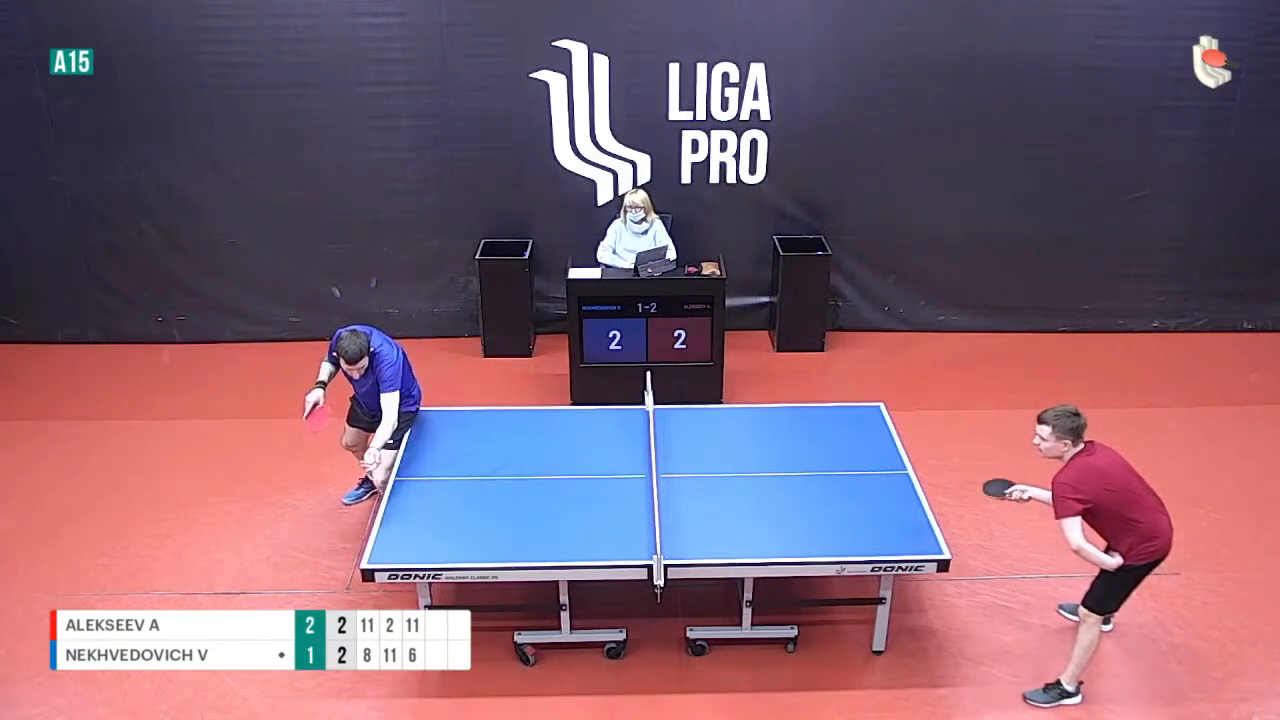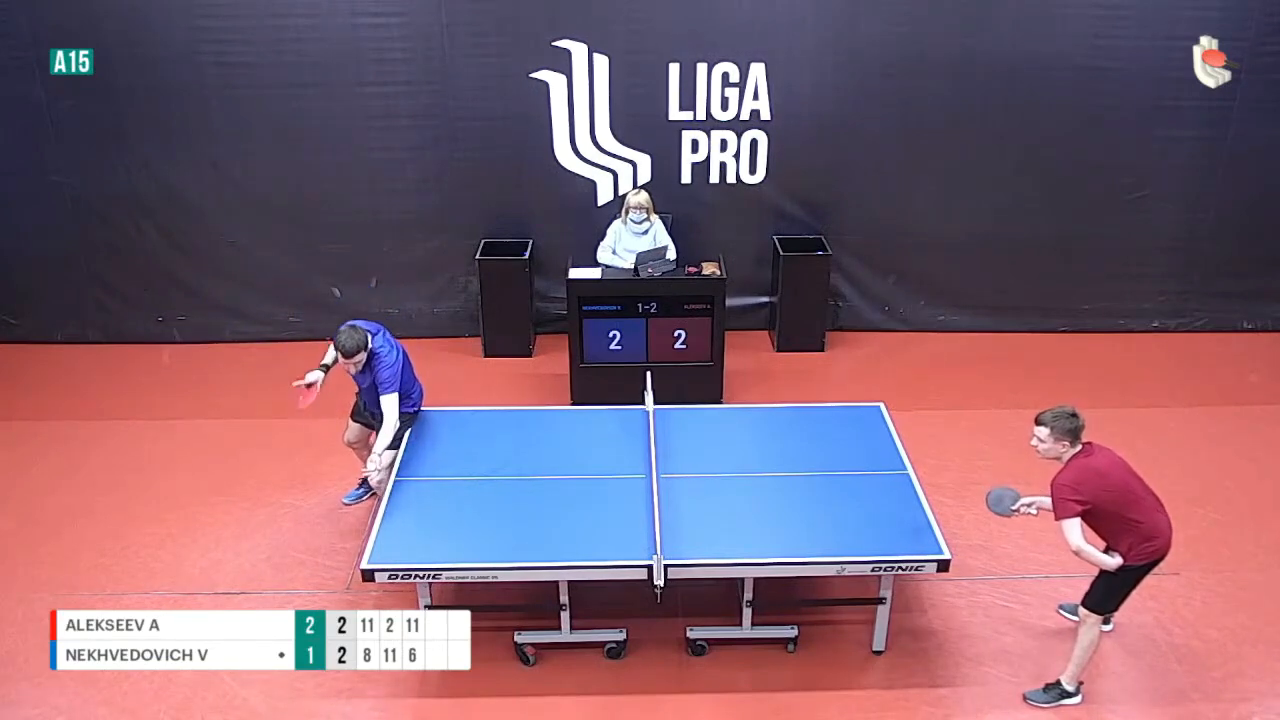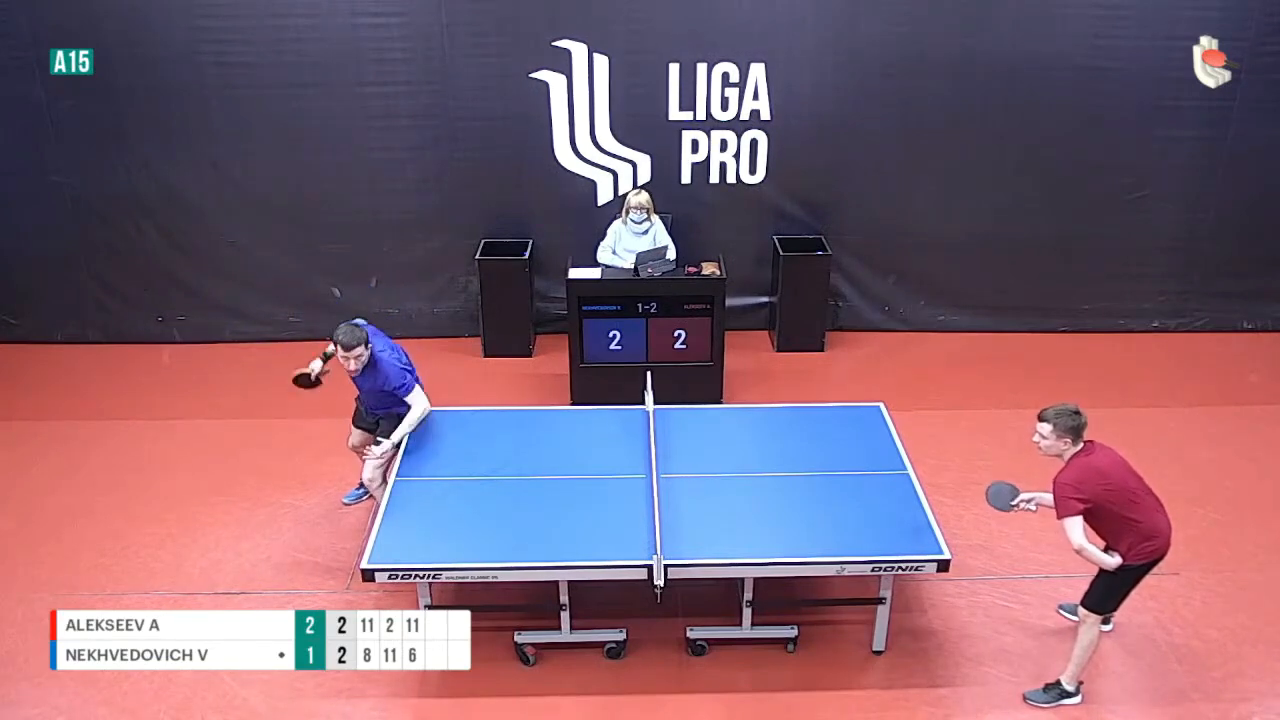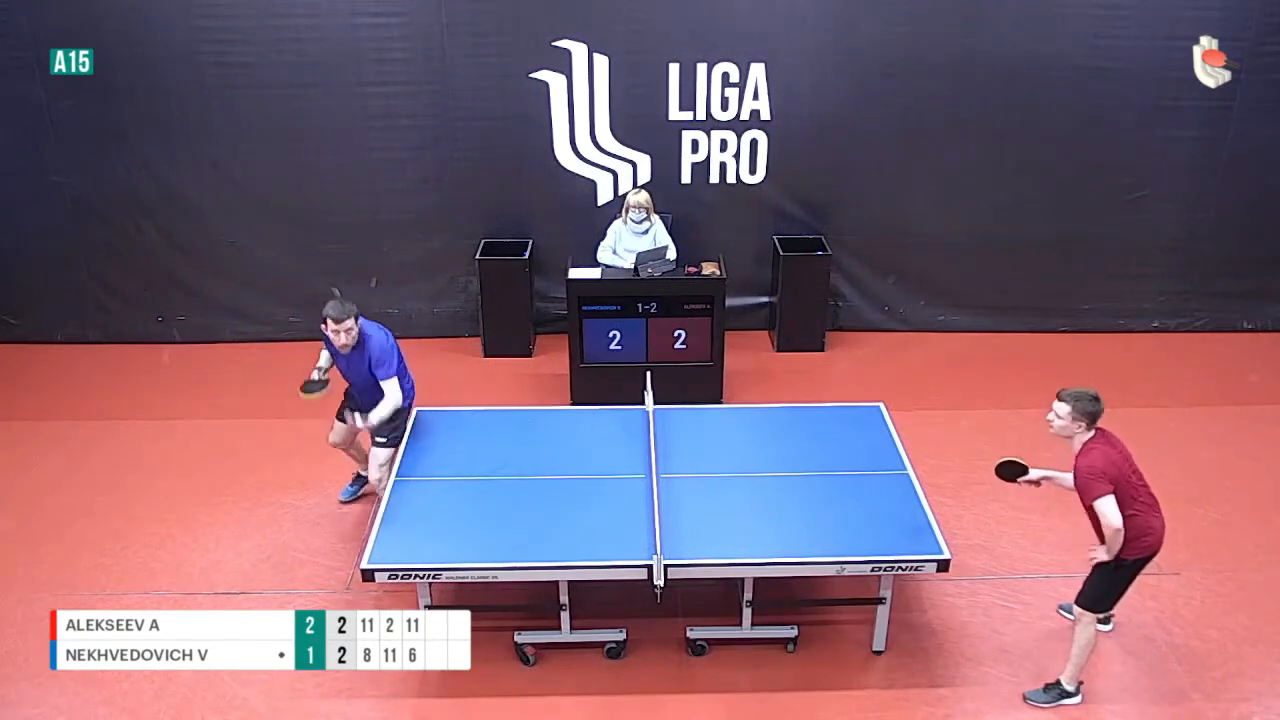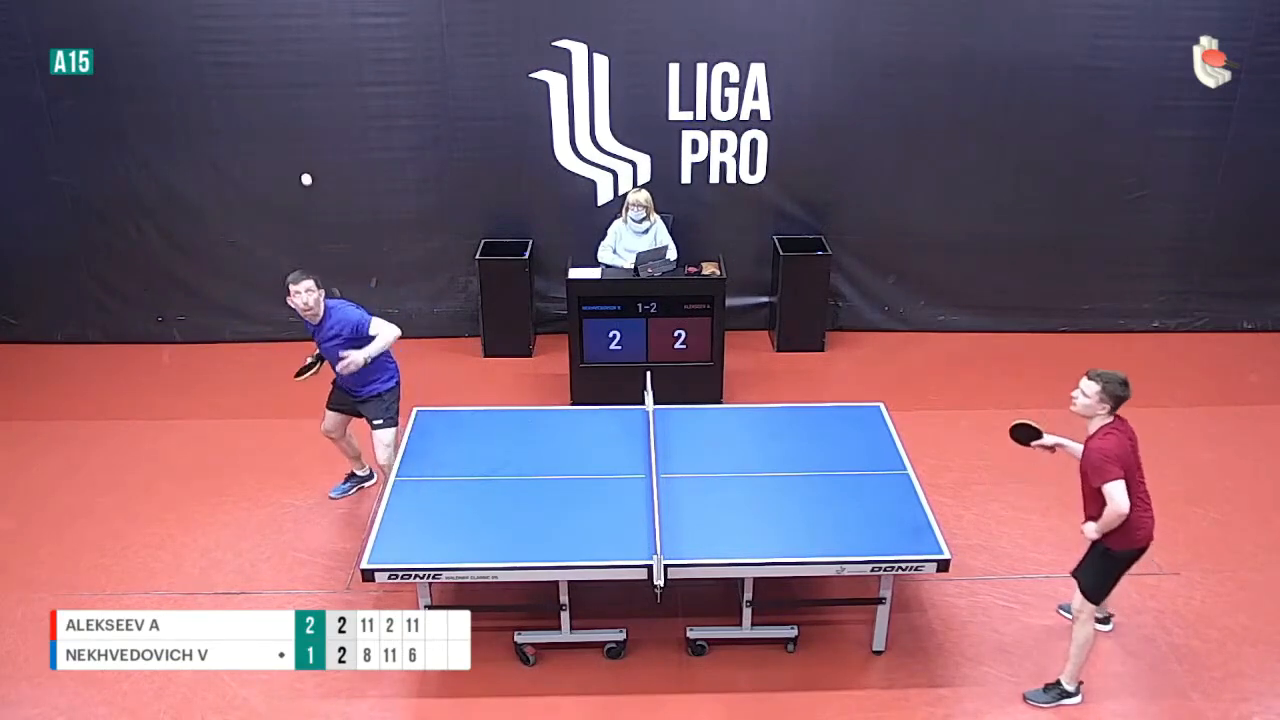
dt=0.4s
person 1, frame 1
left shoulder: (1067, 480)
right shoulder: (1096, 451)
left elbow: (1078, 544)
left wrist: (1112, 563)
right wrist: (1034, 492)
left hip: (1144, 546)
right hip: (1156, 528)
left knee: (1089, 615)
left ankle: (1068, 688)
right ankle: (1102, 612)
person 1, frame 2
left shoulder: (1065, 482)
right shoulder: (1094, 452)
left elbow: (1076, 545)
left wrist: (1112, 564)
right wrist: (1039, 502)
left hip: (1143, 546)
right hip: (1155, 528)
left knee: (1089, 615)
left ankle: (1068, 687)
right ankle: (1102, 612)
person 1, frame 3
left shoulder: (1068, 480)
right shoulder: (1095, 450)
left elbow: (1079, 544)
left wrist: (1110, 563)
right wrist: (1038, 498)
left hip: (1142, 545)
right hip: (1155, 527)
left knee: (1089, 615)
left ankle: (1068, 687)
right ankle: (1102, 612)
person 1, frame 4
left shoulder: (1088, 465)
right shoulder: (1103, 439)
left elbow: (1113, 523)
left wrist: (1109, 551)
right wrist: (1047, 476)
left hip: (1134, 541)
right hip: (1148, 525)
left knee: (1084, 612)
left ankle: (1068, 687)
right ankle: (1102, 612)
person 1, frame 5
left shoulder: (1102, 447)
right shoulder: (1117, 426)
left elbow: (1119, 507)
left wrist: (1096, 529)
right wrist: (1061, 443)
left hip: (1122, 536)
right hip: (1134, 528)
left knee: (1082, 608)
right knee: (1093, 571)
left ankle: (1068, 687)
right ankle: (1100, 613)
person 2, frame 1
left shoulder: (387, 360)
right shoulder: (340, 340)
left elbow: (390, 418)
right elbow: (330, 362)
left wrist: (374, 449)
right wrist: (320, 386)
left hip: (399, 406)
right hip: (365, 400)
left knee: (382, 479)
right knee: (350, 443)
right ankle: (371, 480)
person 2, frame 2
left shoulder: (385, 361)
right shoulder: (352, 333)
left elbow: (391, 419)
right elbow: (335, 348)
left wrist: (377, 454)
right wrist: (323, 368)
left hip: (401, 406)
right hip: (370, 396)
left knee: (378, 479)
right knee: (352, 440)
right ankle: (371, 481)
person 2, frame 3
left shoulder: (389, 366)
right shoulder: (355, 331)
left elbow: (422, 406)
right elbow: (360, 322)
left wrist: (391, 443)
right wrist: (324, 358)
left hip: (397, 410)
right hip: (369, 401)
left knee: (370, 477)
right knee: (356, 445)
right ankle: (373, 481)
person 2, frame 4
left shoulder: (378, 344)
right shoulder: (333, 335)
left elbow: (394, 398)
left wrist: (370, 422)
right wrist: (321, 369)
left hip: (390, 406)
right hip: (359, 397)
left knee: (378, 478)
right knee: (337, 441)
right ankle: (365, 471)
person 2, frame 5
left shoulder: (344, 314)
right shoulder: (311, 318)
left elbow: (392, 331)
left wrist: (364, 354)
right wrist: (320, 356)
left hip: (380, 387)
right hip: (347, 383)
left knee: (385, 461)
right knee: (331, 430)
right ankle: (362, 473)
